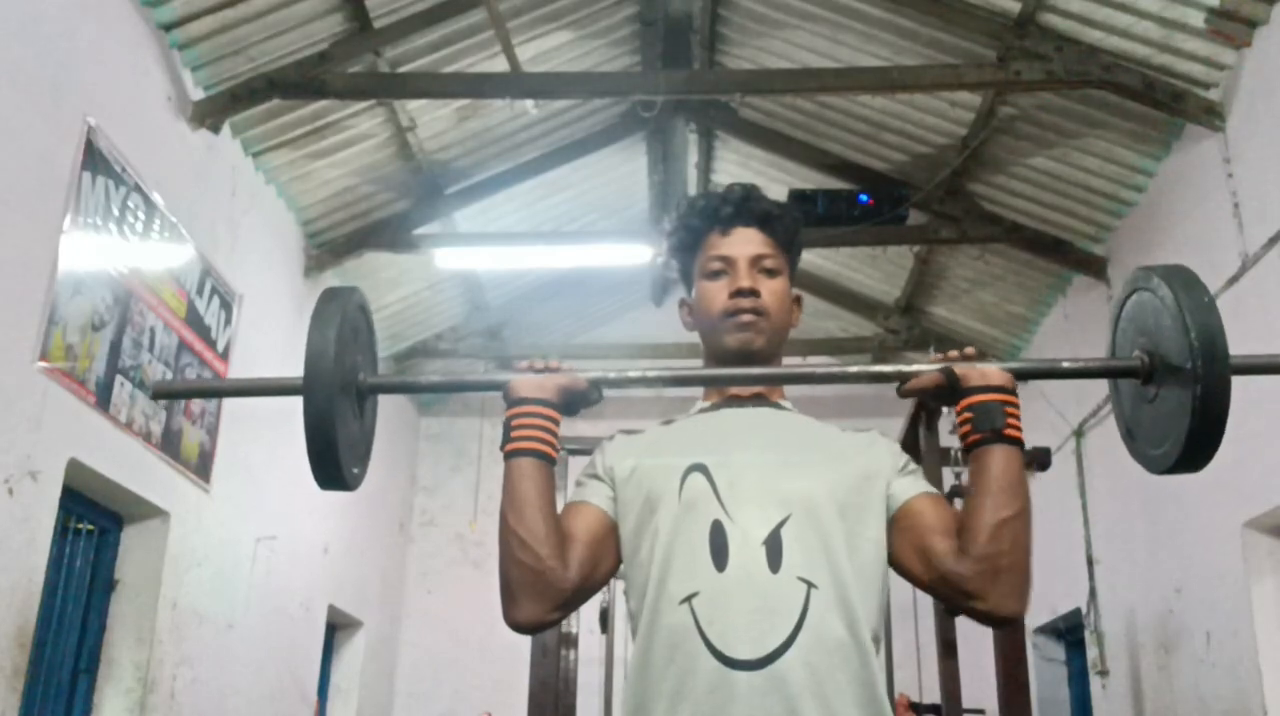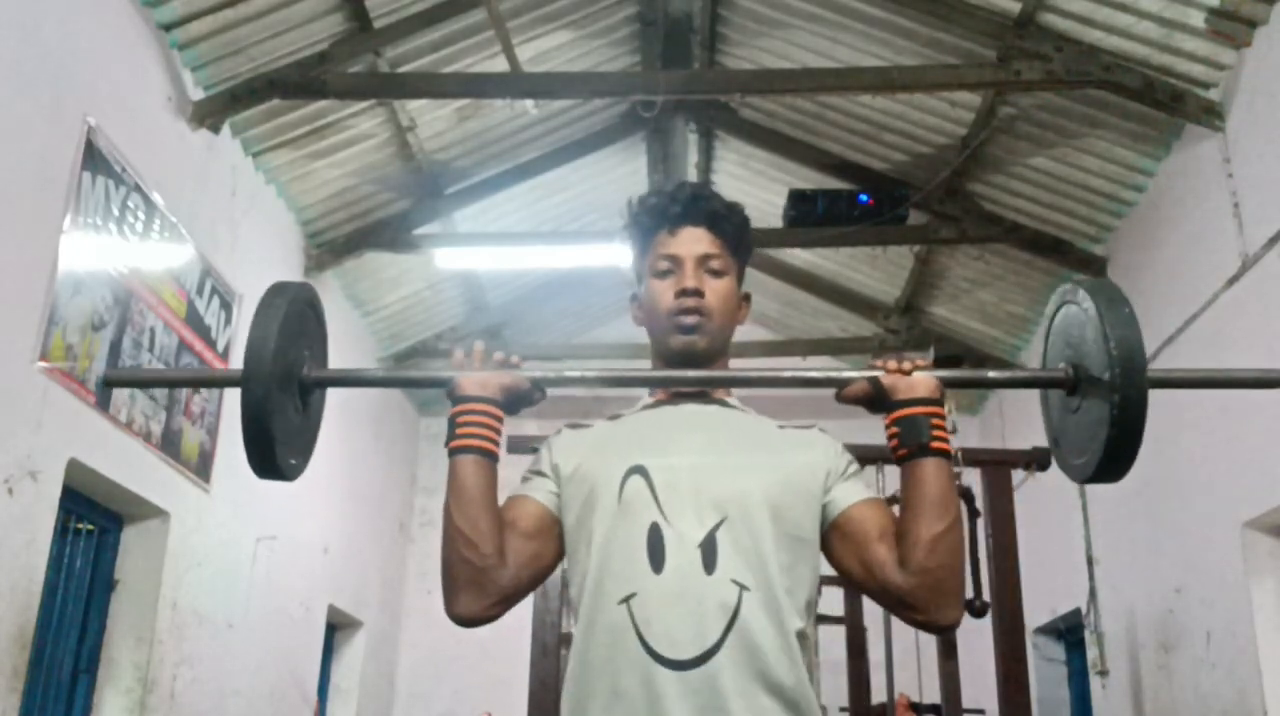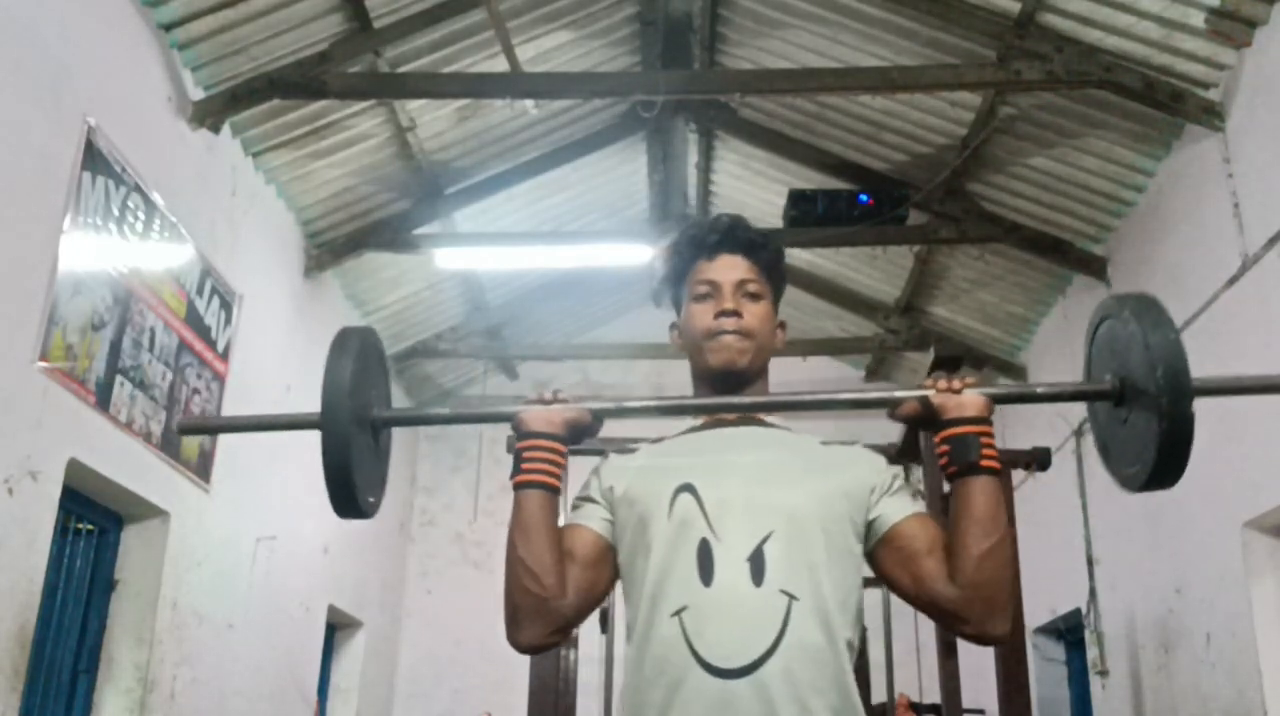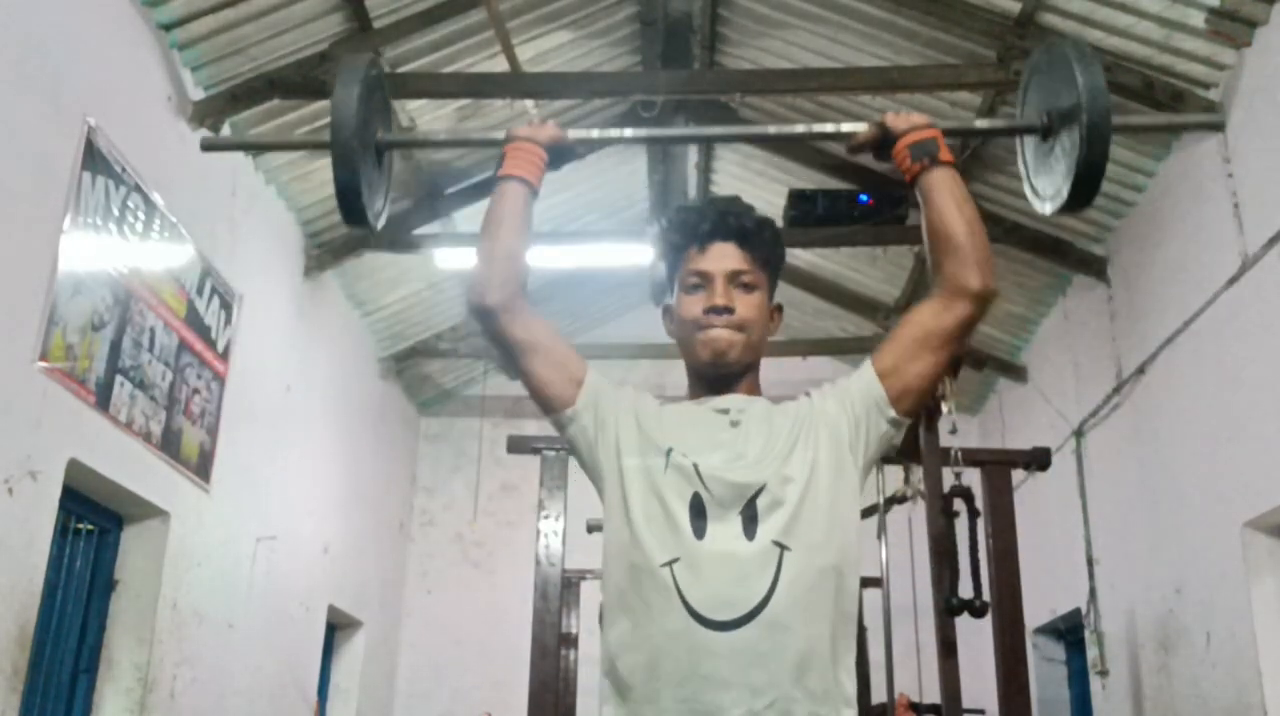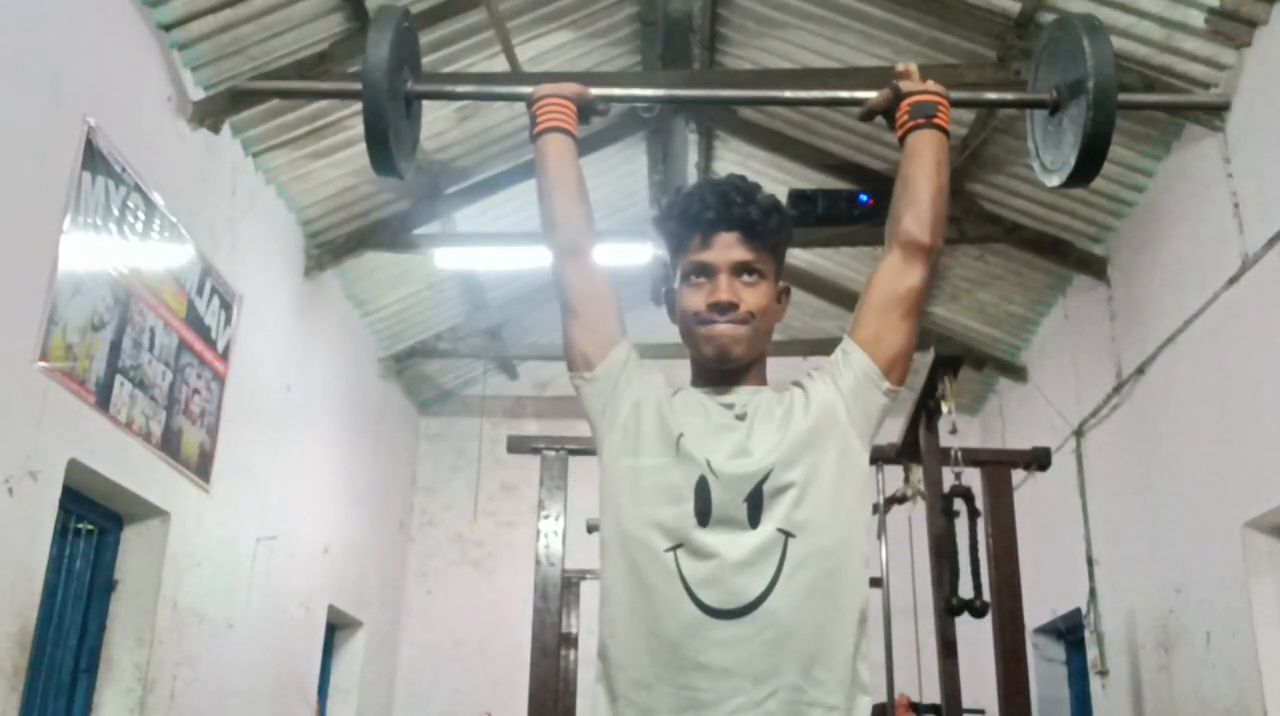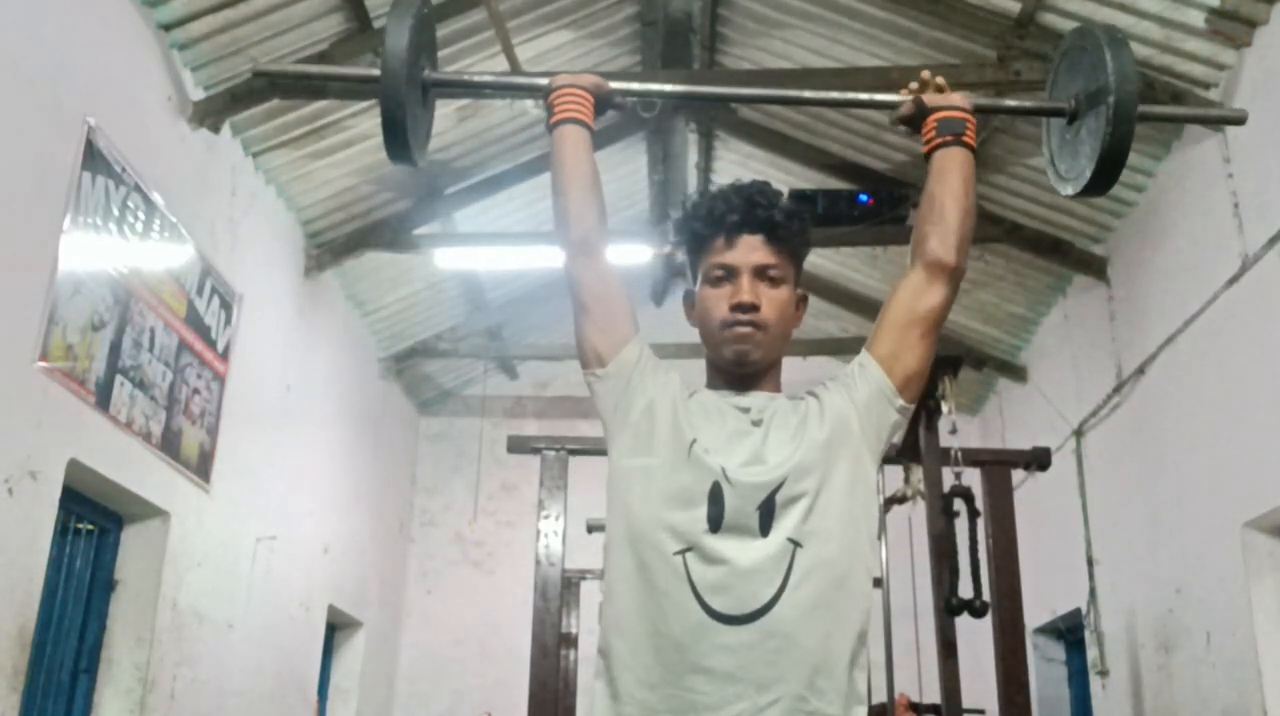
dt=0.7s
person 1, frame 1
left shoulder: (869, 457)
right shoulder: (627, 459)
left elbow: (991, 590)
right elbow: (535, 601)
left wrist: (989, 405)
right wrist: (531, 418)
person 1, frame 2
left shoulder: (811, 455)
right shoulder: (573, 453)
left elbow: (932, 600)
right elbow: (476, 595)
left wrist: (918, 415)
right wrist: (475, 413)
person 1, frame 3
left shoulder: (853, 472)
right shoulder: (624, 476)
left elbow: (981, 612)
right elbow: (535, 623)
left wrist: (969, 439)
right wrist: (539, 449)
person 1, frame 4
left shoulder: (833, 427)
right shoulder: (621, 429)
left elbow: (965, 289)
right elbow: (498, 302)
left wrist: (926, 152)
right wrist: (522, 162)
person 1, frame 5
left shoulder: (833, 410)
right shoulder: (632, 410)
left elbow: (912, 249)
right elbow: (573, 251)
left wrist: (923, 116)
right wrist: (554, 118)
person 1, frame 6
left shoulder: (846, 421)
right shoulder: (644, 411)
left elbow: (936, 267)
right elbow: (585, 252)
left wrist: (950, 127)
right wrist: (571, 108)
